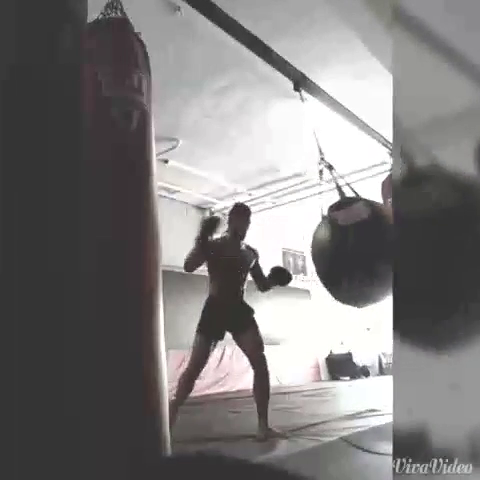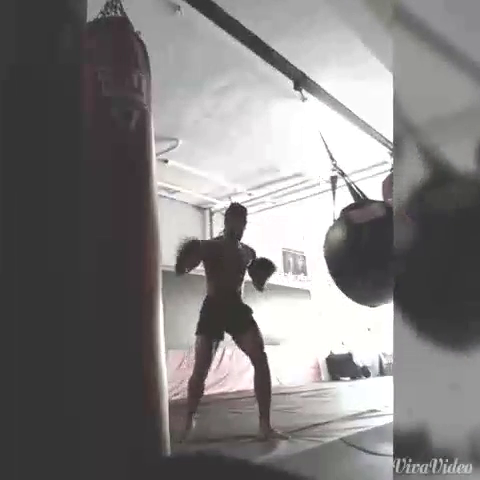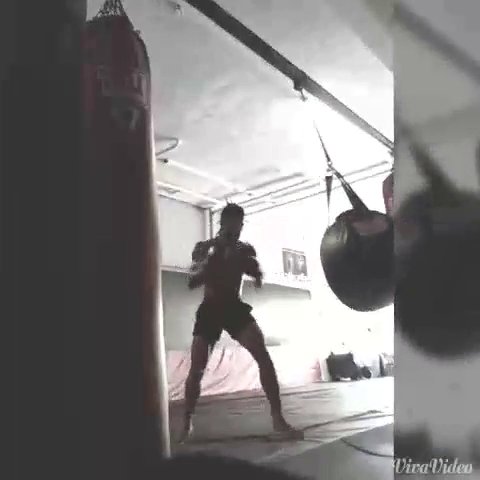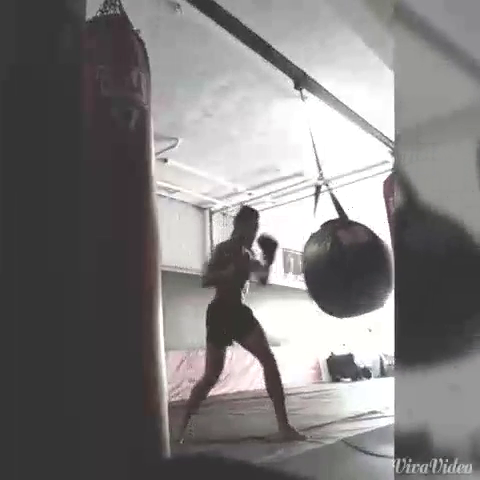
dt=0.2s
person 1, frame 1
left shoulder: (251, 253)
right shoulder: (212, 245)
left elbow: (262, 286)
right elbow: (189, 267)
left wrist: (273, 279)
right wrist: (201, 241)
left hip: (239, 308)
right hip: (214, 307)
left knee: (260, 363)
right knee: (195, 367)
left ankle: (263, 425)
right ankle: (172, 417)
person 1, frame 2
left shoulder: (248, 252)
right shoulder: (207, 246)
left elbow: (259, 287)
right elbow: (180, 270)
left wrist: (263, 275)
right wrist: (184, 256)
left hip: (237, 308)
right hip: (212, 308)
left knee: (261, 361)
right knee: (201, 370)
left ankle: (265, 425)
right ankle: (188, 423)
person 1, frame 3
left shoulder: (245, 249)
right shoulder: (203, 248)
left elbow: (259, 282)
right elbow: (192, 282)
left wrist: (253, 268)
right wrist: (207, 262)
left hip: (235, 307)
right hip: (210, 309)
left knee: (263, 357)
right knee: (197, 369)
left ankle: (278, 421)
right ankle: (186, 425)
person 1, frame 4
left shoulder: (248, 252)
right shoulder: (223, 250)
left elbow: (262, 278)
right elbow: (207, 280)
left wrist: (267, 263)
right wrist: (234, 271)
left hip: (239, 312)
right hip: (220, 312)
left knee: (269, 361)
right knee: (212, 376)
left ankle: (284, 425)
right ankle: (183, 425)
